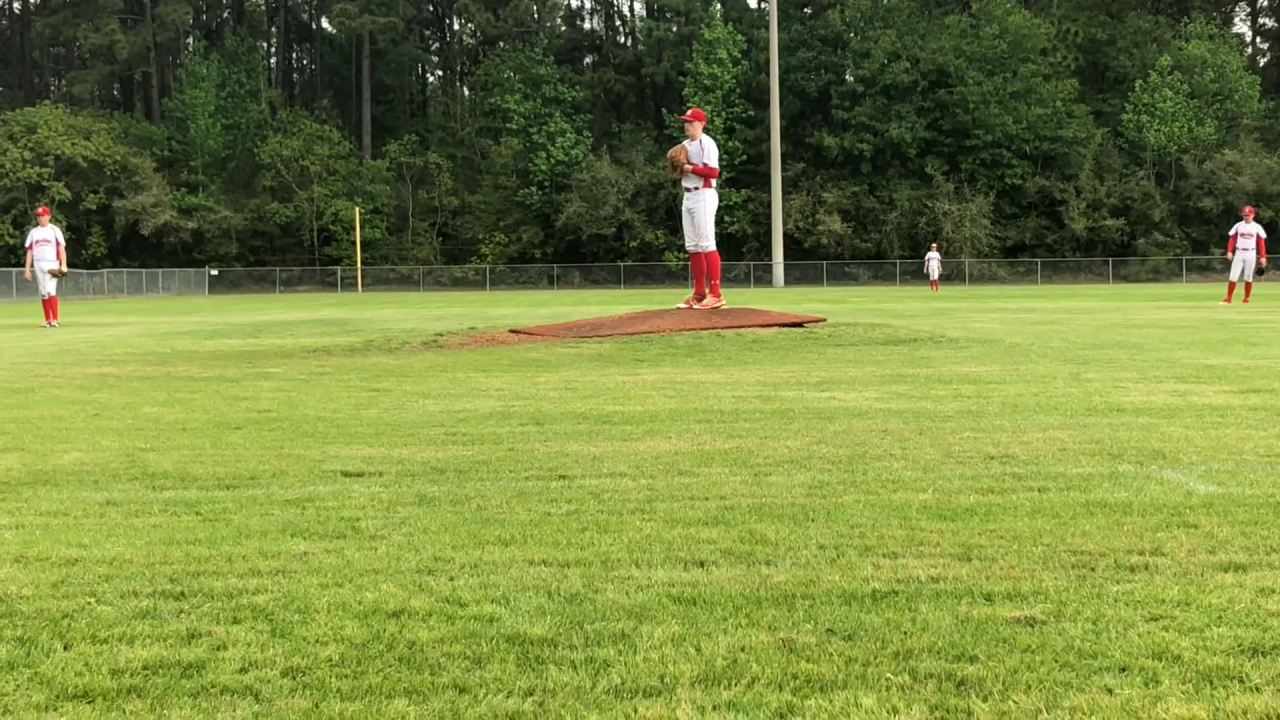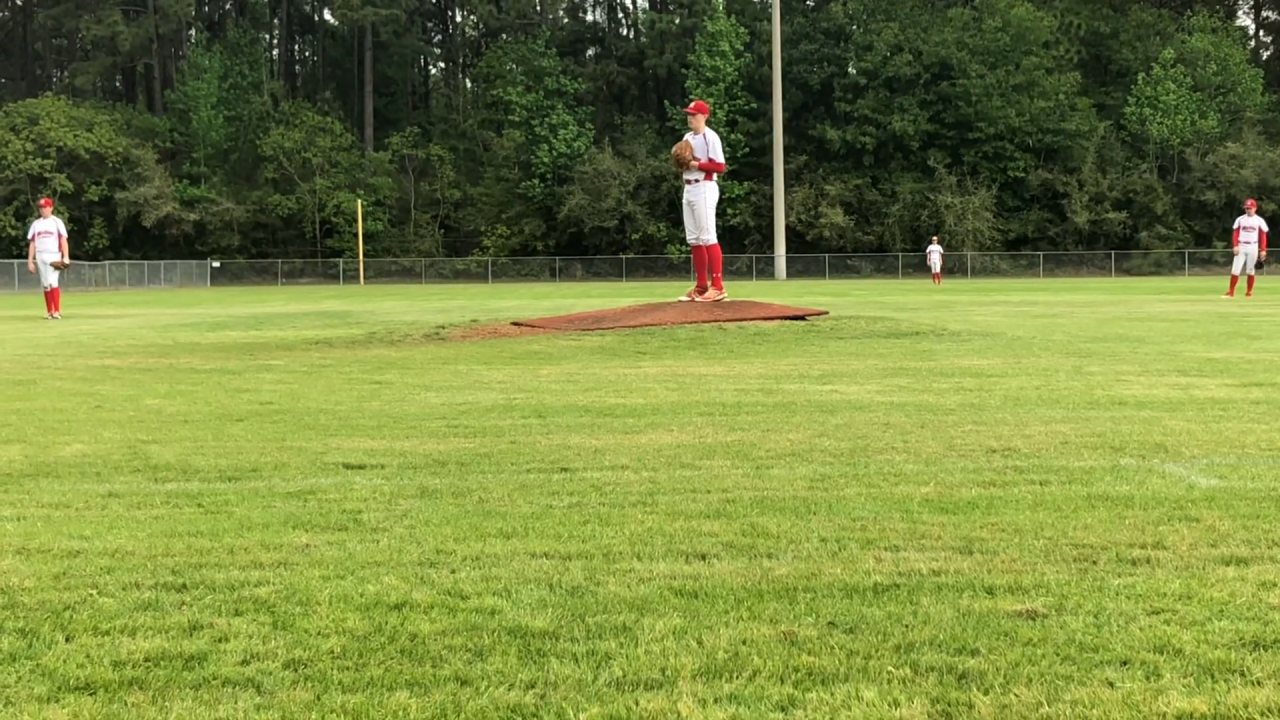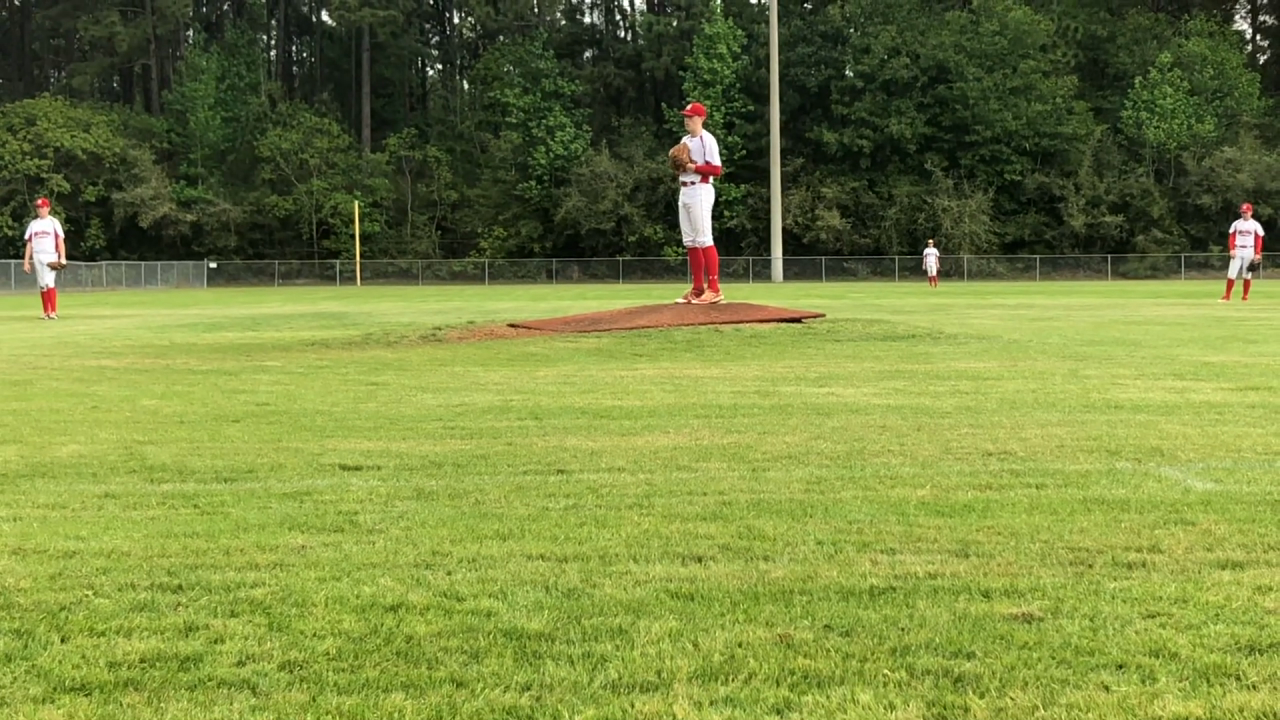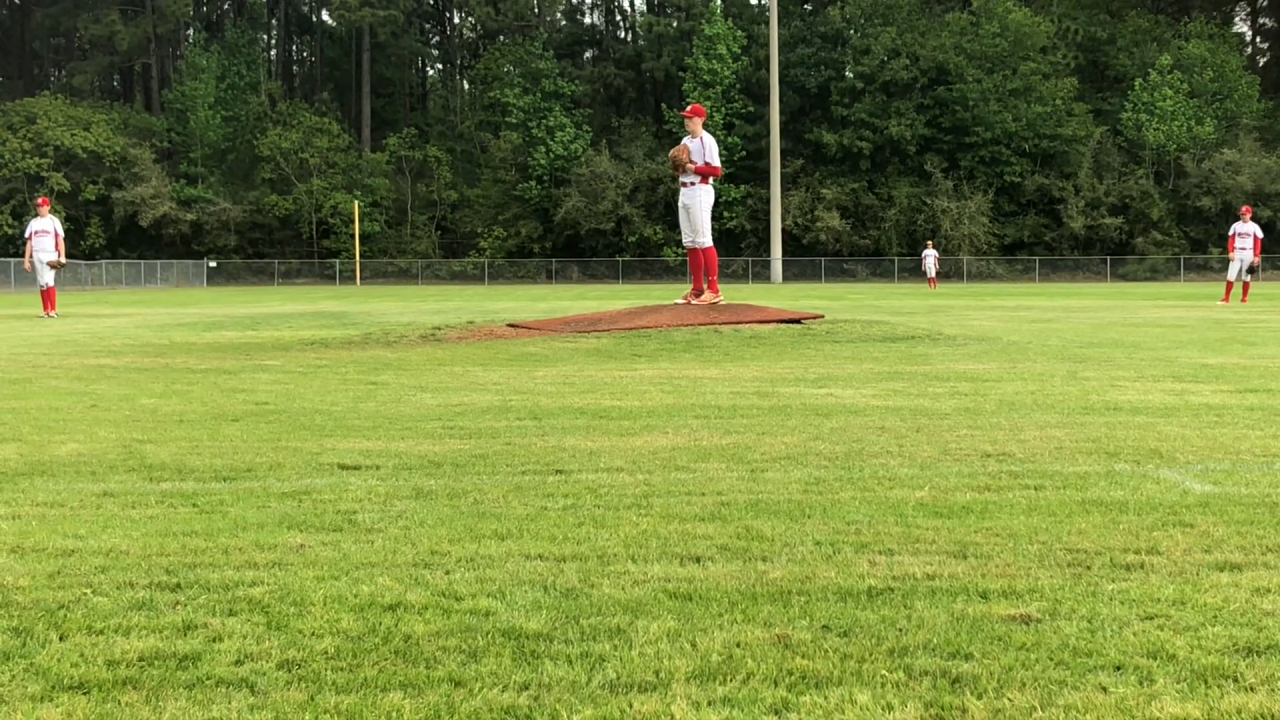
dt=0.3s
person 1, frame 1
left shoulder: (707, 143)
right shoulder: (685, 144)
left elbow: (713, 172)
left wrist: (690, 168)
left hip: (703, 196)
right hip: (687, 196)
left knee: (706, 244)
right knee: (692, 246)
left ankle: (715, 294)
right ankle: (699, 293)
person 1, frame 2
left shoulder: (710, 137)
right shoulder: (687, 138)
left elbow: (720, 167)
left wrist: (695, 164)
left hip: (704, 189)
right hip: (688, 189)
left knee: (707, 237)
right knee: (694, 239)
left ankle: (717, 287)
right ankle: (701, 286)
person 1, frame 3
left shoulder: (707, 140)
right shoulder: (685, 140)
left elbow: (716, 170)
left wrist: (692, 167)
left hip: (700, 191)
right hip: (684, 191)
left knee: (704, 239)
right knee: (690, 242)
left ankle: (714, 289)
right ankle: (698, 288)
person 1, frame 4
left shoulder: (707, 140)
right shoulder: (685, 141)
left elbow: (716, 171)
left wrist: (691, 167)
left hip: (700, 192)
right hip: (684, 192)
left knee: (703, 240)
right knee: (690, 242)
left ankle: (713, 290)
right ankle: (697, 289)
